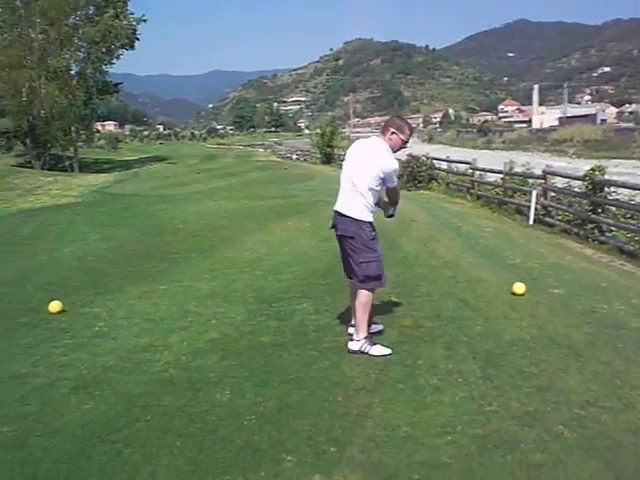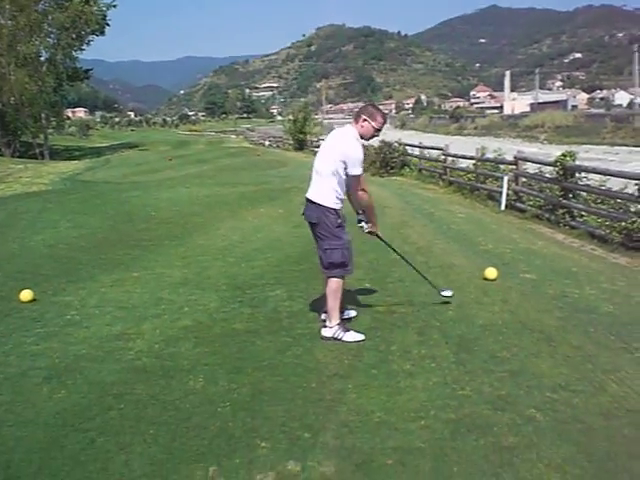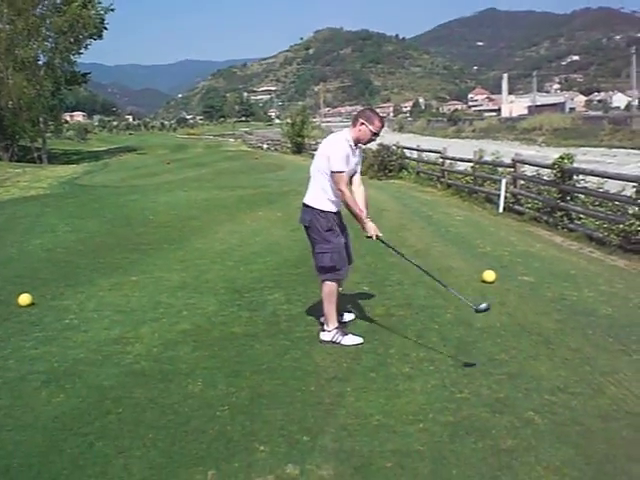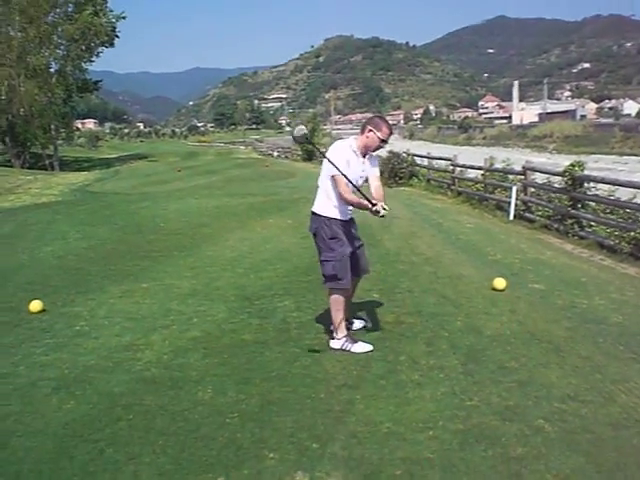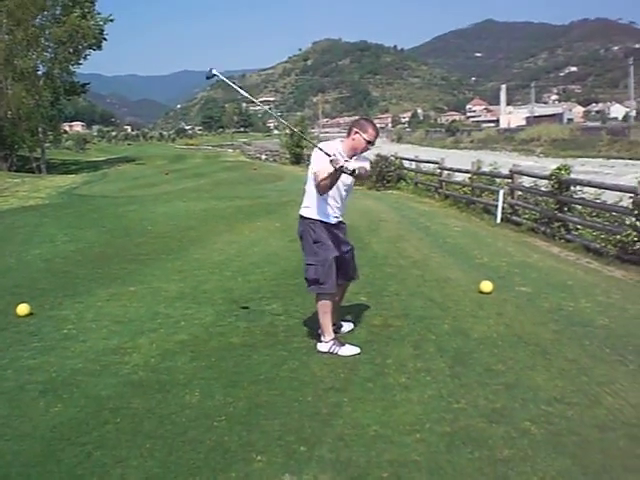
dt=0.1s
person 1, frame 1
left shoulder: (357, 146)
right shoulder: (389, 162)
right elbow: (393, 197)
left wrist: (379, 202)
right wrist: (389, 208)
left hip: (341, 216)
right hip: (358, 222)
left knee: (356, 275)
right knee: (369, 279)
left ankle: (357, 323)
right ankle: (359, 338)
person 1, frame 2
left shoulder: (341, 136)
right shoulder: (350, 144)
right elbow: (360, 189)
left wrist: (362, 214)
right wrist: (370, 218)
left hip: (326, 206)
right hip: (324, 208)
left knee: (338, 262)
right knee: (338, 265)
left ankle: (332, 309)
right ankle: (332, 325)
person 1, frame 3
left shoulder: (354, 148)
right shoulder: (339, 146)
left elbow: (357, 186)
right elbow: (342, 190)
left wrist: (364, 217)
right wrist: (364, 222)
left hip: (328, 211)
right hip: (319, 212)
left knee: (339, 265)
right knee: (332, 270)
left ankle: (331, 313)
right ankle: (330, 328)
person 1, frame 4
left shoulder: (372, 159)
right shoulder: (340, 149)
left elbow: (375, 185)
right elbow: (343, 194)
left wrist: (379, 204)
right wrist: (368, 206)
left hip: (345, 220)
right hip: (327, 219)
left knee: (355, 272)
right knee: (340, 278)
left ankle: (342, 320)
right ankle: (340, 336)
person 1, frame 5
left shoulder: (361, 161)
right shoulder: (323, 150)
left elbow: (363, 174)
right elbow: (321, 187)
left wrist: (353, 170)
right wrist: (336, 170)
left hip: (335, 223)
right hip: (314, 222)
left knee: (345, 276)
right knee: (325, 281)
left ankle: (331, 323)
right ankle: (327, 339)
